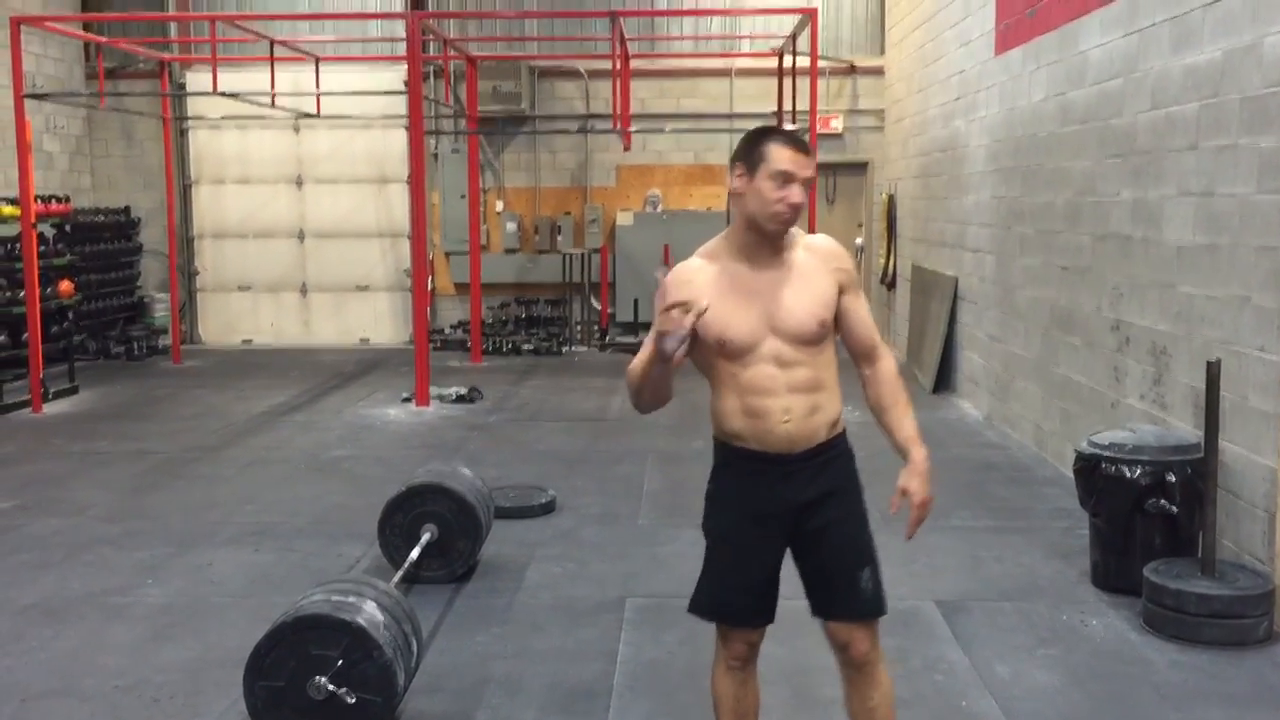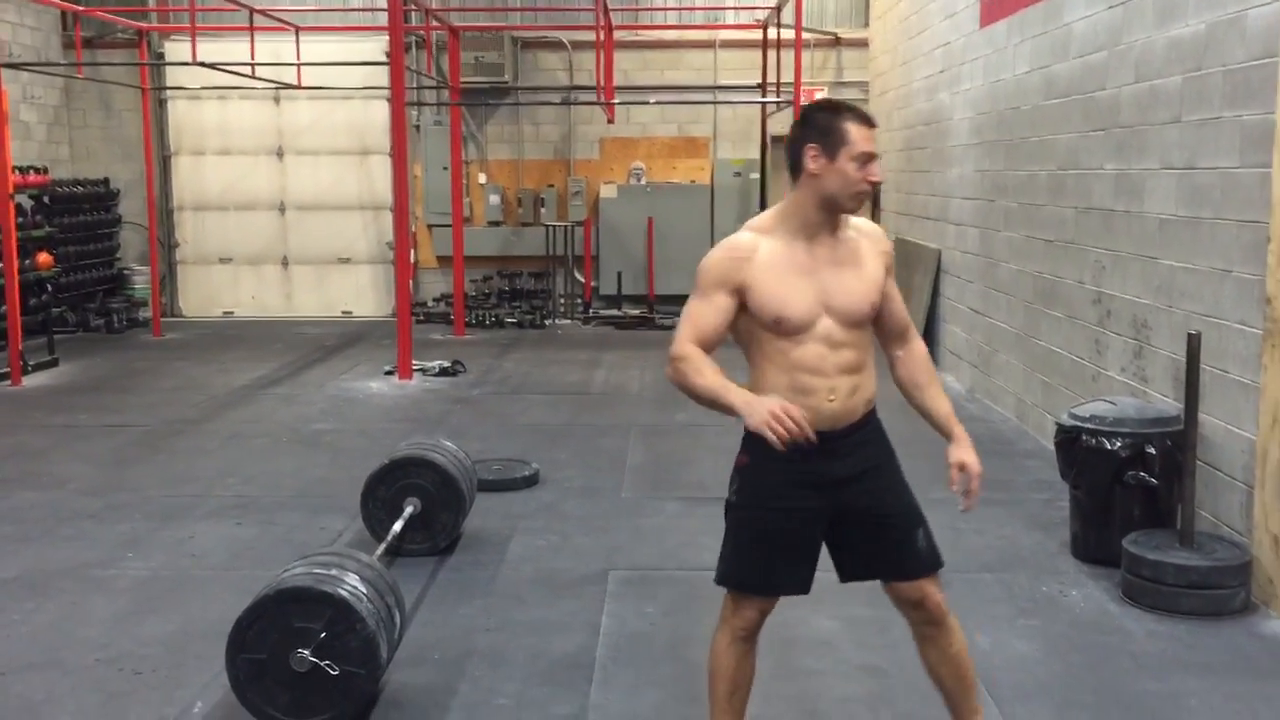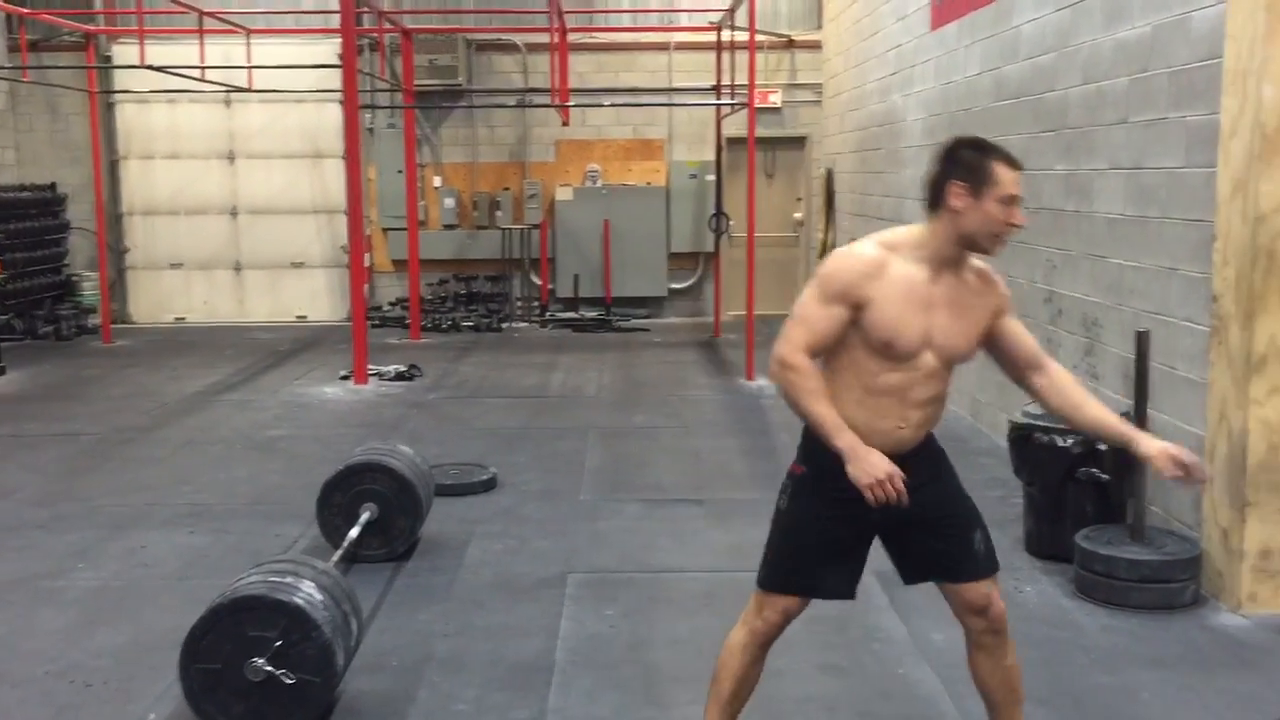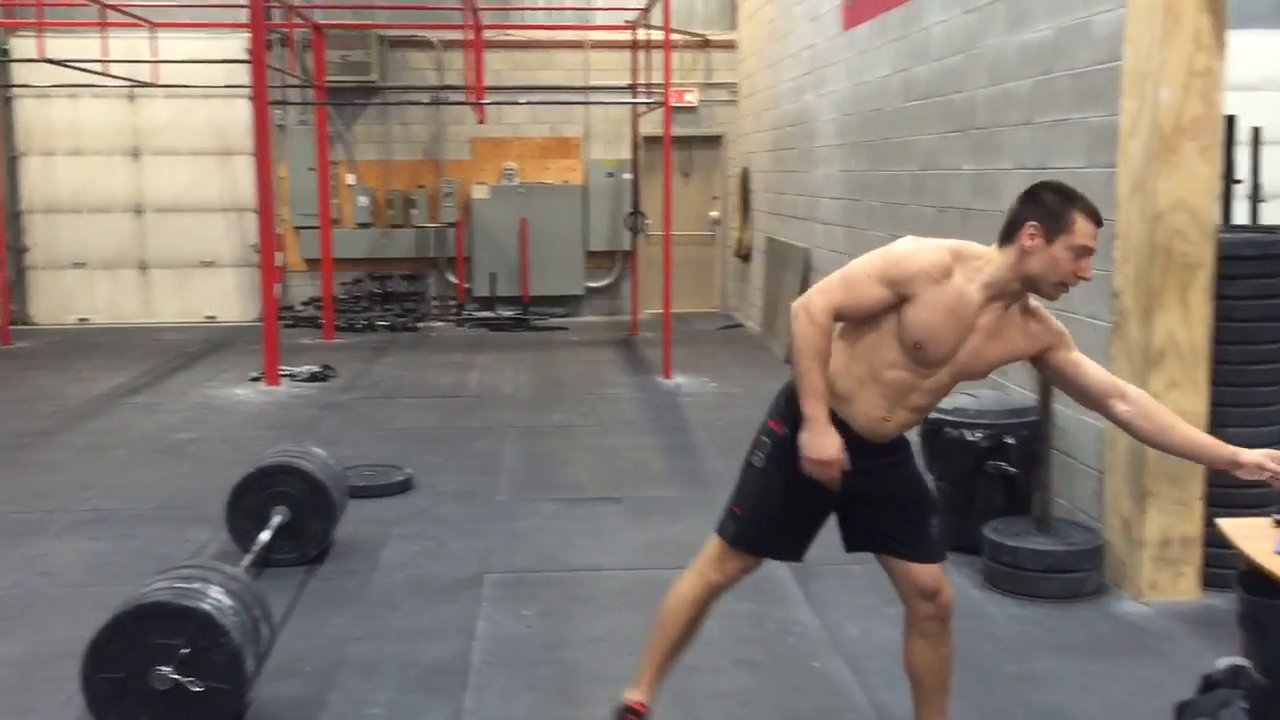
dt=0.3s
person 1, frame 1
left shoulder: (829, 261)
right shoulder: (689, 280)
left elbow: (873, 362)
right elbow: (643, 399)
left wrist: (914, 456)
right wrist: (662, 349)
left hip: (828, 473)
right hip: (743, 477)
left knee: (858, 643)
right knee: (736, 644)
person 1, frame 2
left shoulder: (872, 244)
right shoulder: (739, 255)
left elbow: (903, 345)
right elbow: (683, 360)
left wrist: (955, 435)
right wrist: (746, 403)
left hip: (863, 449)
right hip: (778, 457)
left knee: (926, 602)
right knee: (744, 614)
person 1, frame 3
left shoulder: (985, 291)
right shoulder: (861, 267)
left elbow: (1042, 375)
right elbow: (788, 359)
left wrist: (1140, 441)
right wrist: (854, 455)
left hip: (919, 463)
right hip: (835, 464)
left knee: (986, 612)
right knee: (770, 612)
person 1, frame 4
left shoulder: (1034, 328)
right shoulder: (925, 262)
left elbow: (1121, 400)
right elbow: (811, 311)
right wrist: (815, 423)
left hip: (885, 453)
right hip: (810, 431)
left knee: (933, 599)
right knee: (721, 565)
